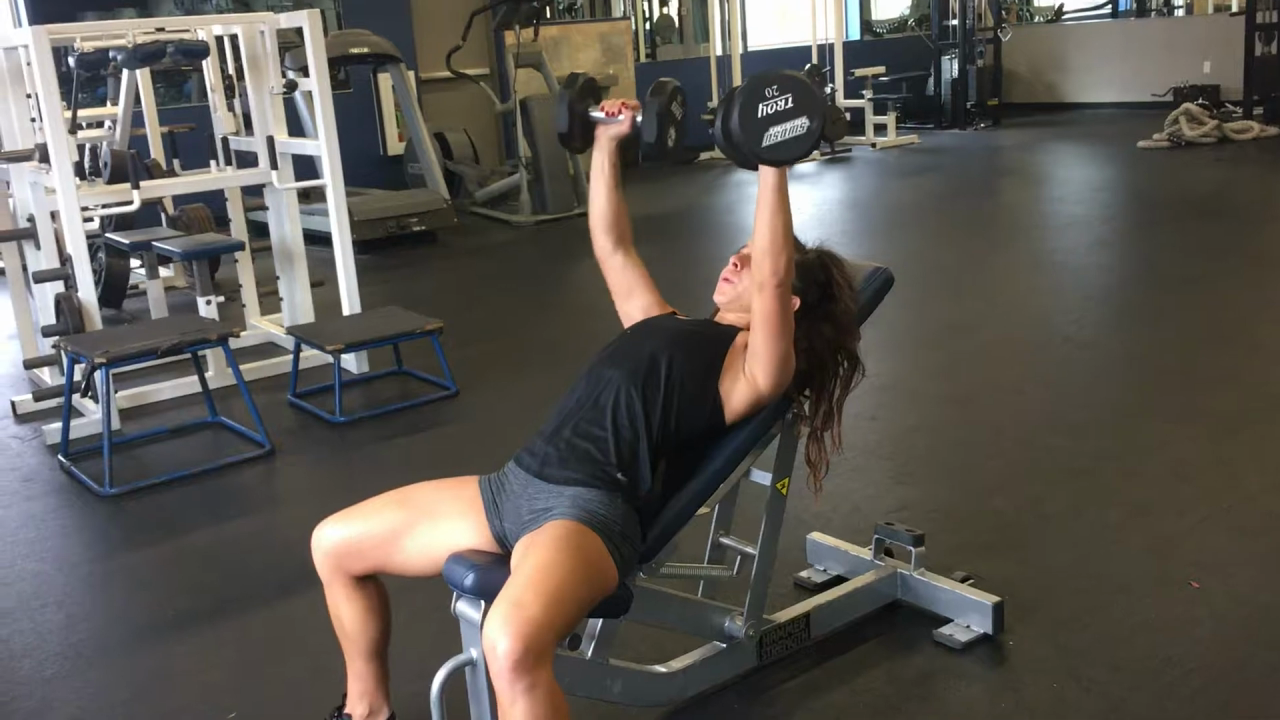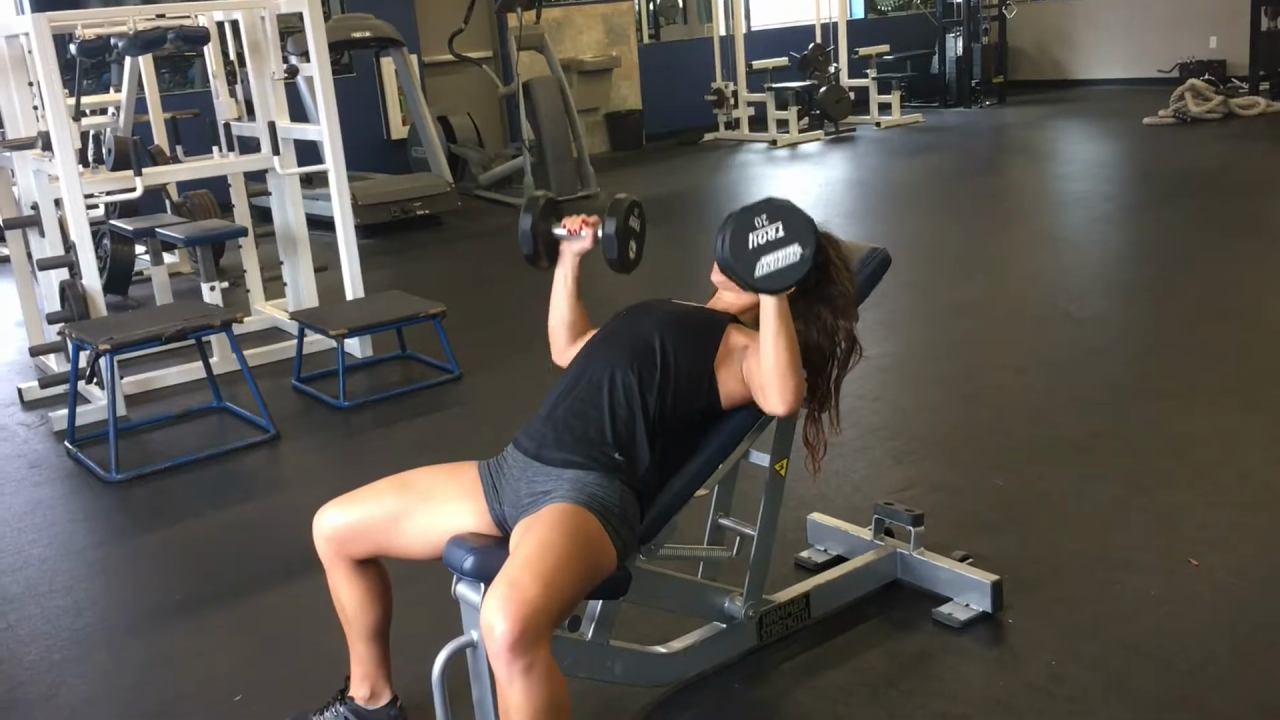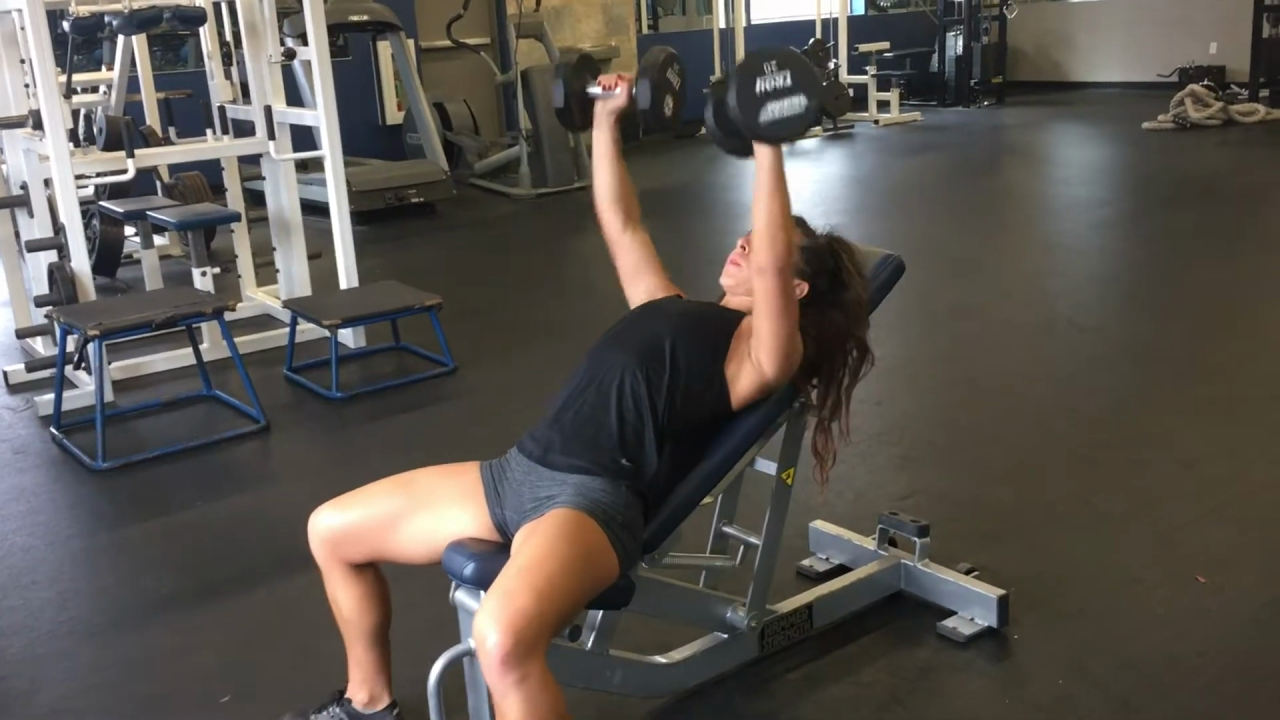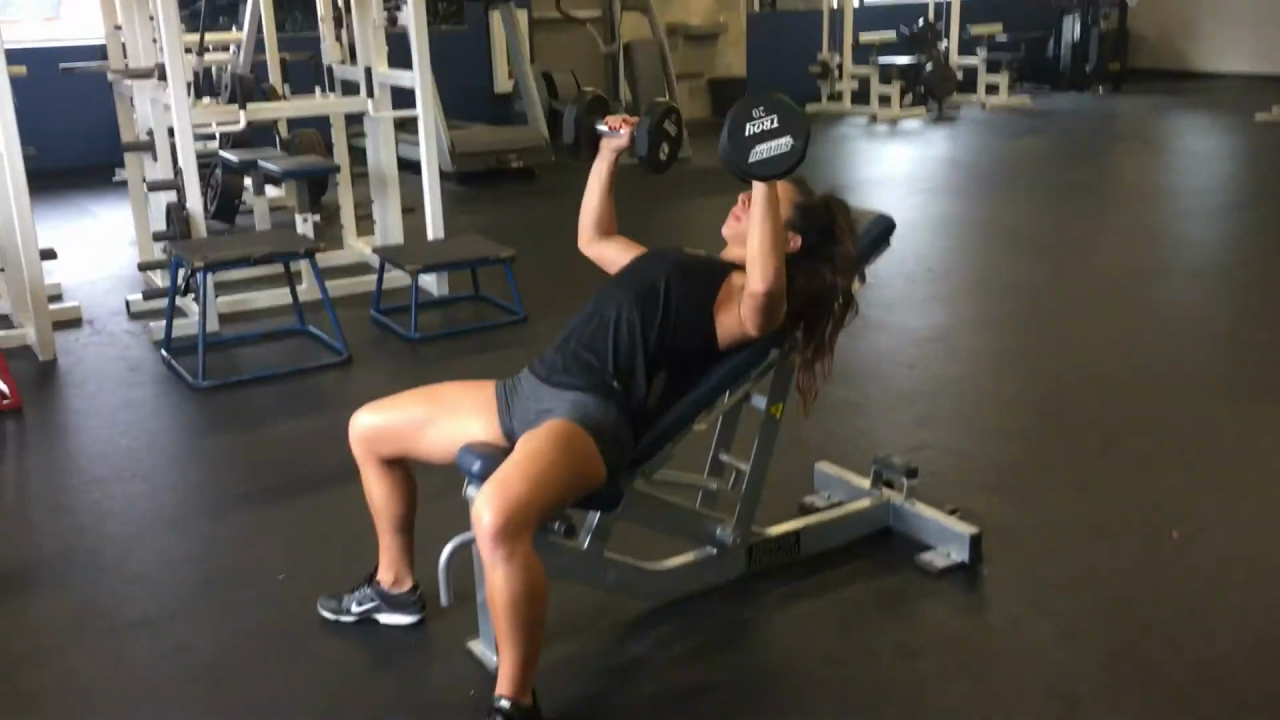
dt=1s
person 1, frame 1
left shoulder: (759, 366)
right shoulder: (665, 325)
left elbow: (772, 277)
right elbow: (613, 246)
left wrist: (772, 164)
right wrist: (606, 143)
left hip: (592, 508)
right hip: (518, 481)
left knee: (512, 645)
right knee: (333, 544)
person 1, frame 2
left shoulder: (747, 345)
right shoulder: (669, 314)
left elbow: (782, 398)
right elbow: (566, 347)
left wrist: (772, 284)
right wrist: (570, 255)
left hip: (593, 488)
right hip: (516, 466)
left knee: (509, 626)
right knee: (335, 528)
person 1, frame 3
left shoulder: (766, 346)
right shoulder: (671, 307)
left elbow: (773, 264)
right elbow: (619, 220)
left wrist: (768, 143)
right wrist: (605, 126)
left hip: (596, 495)
right hip: (519, 469)
left knee: (503, 638)
right knee: (331, 530)
person 1, frame 4
left shoulder: (753, 303)
right shoulder: (686, 265)
left elbow: (765, 282)
right elbow: (594, 238)
left wrist: (766, 178)
right wrist: (609, 152)
left hip: (593, 413)
right hip: (534, 387)
left knee: (498, 518)
right knee: (368, 429)
right ankle: (395, 584)
